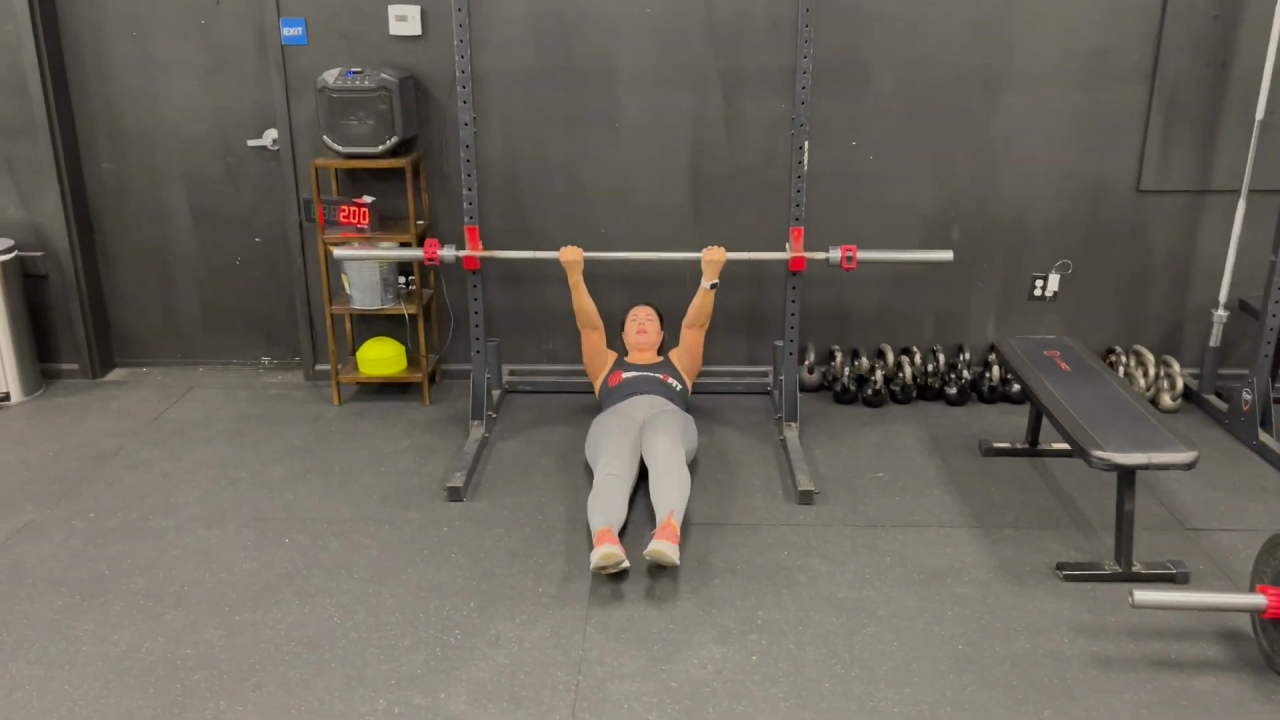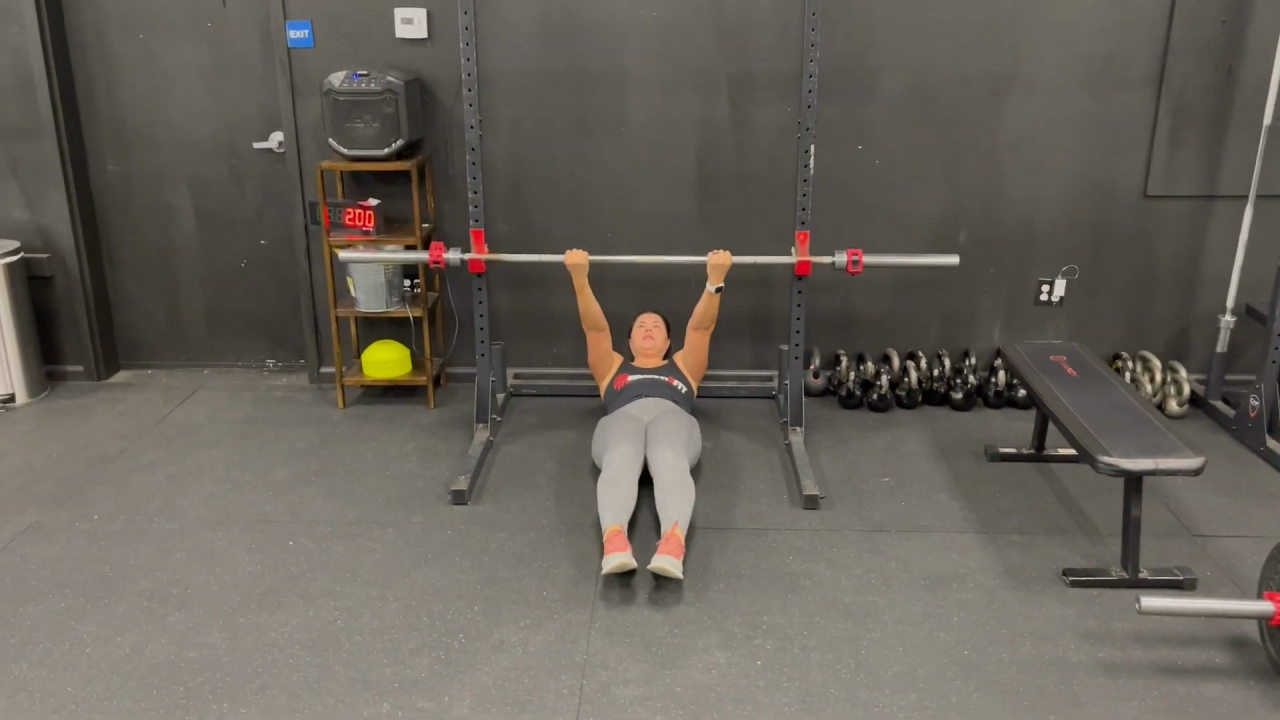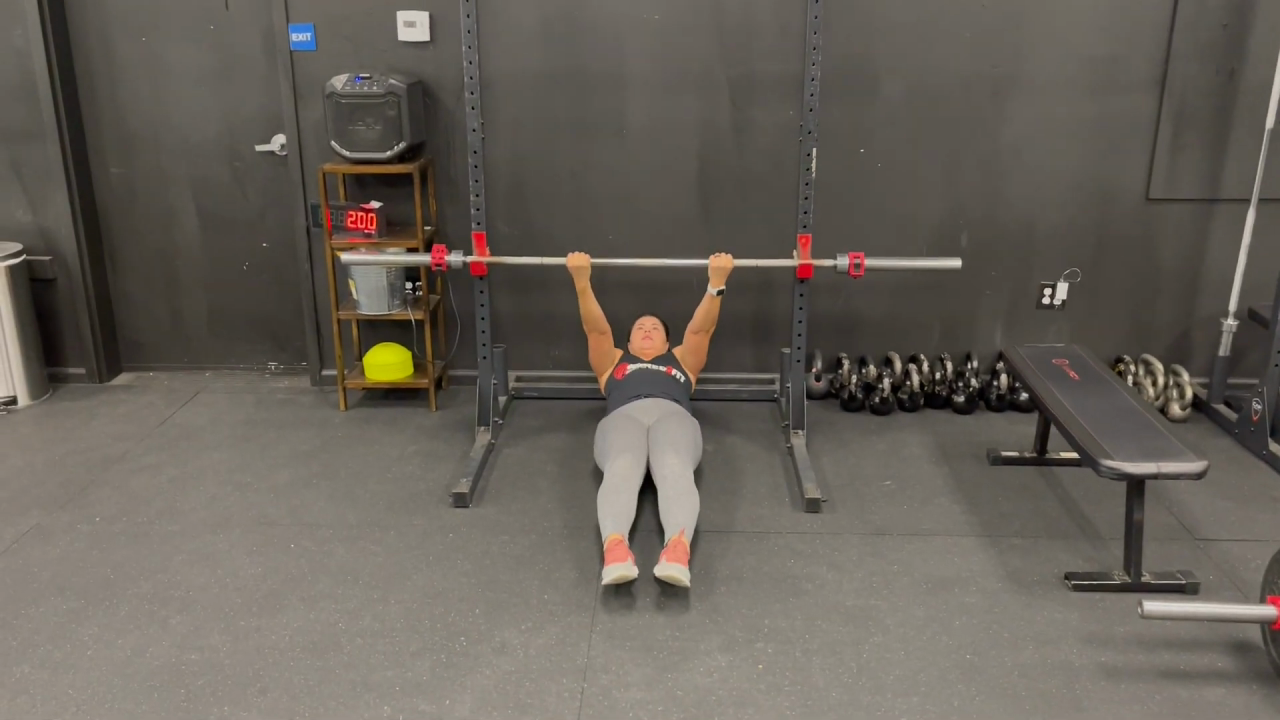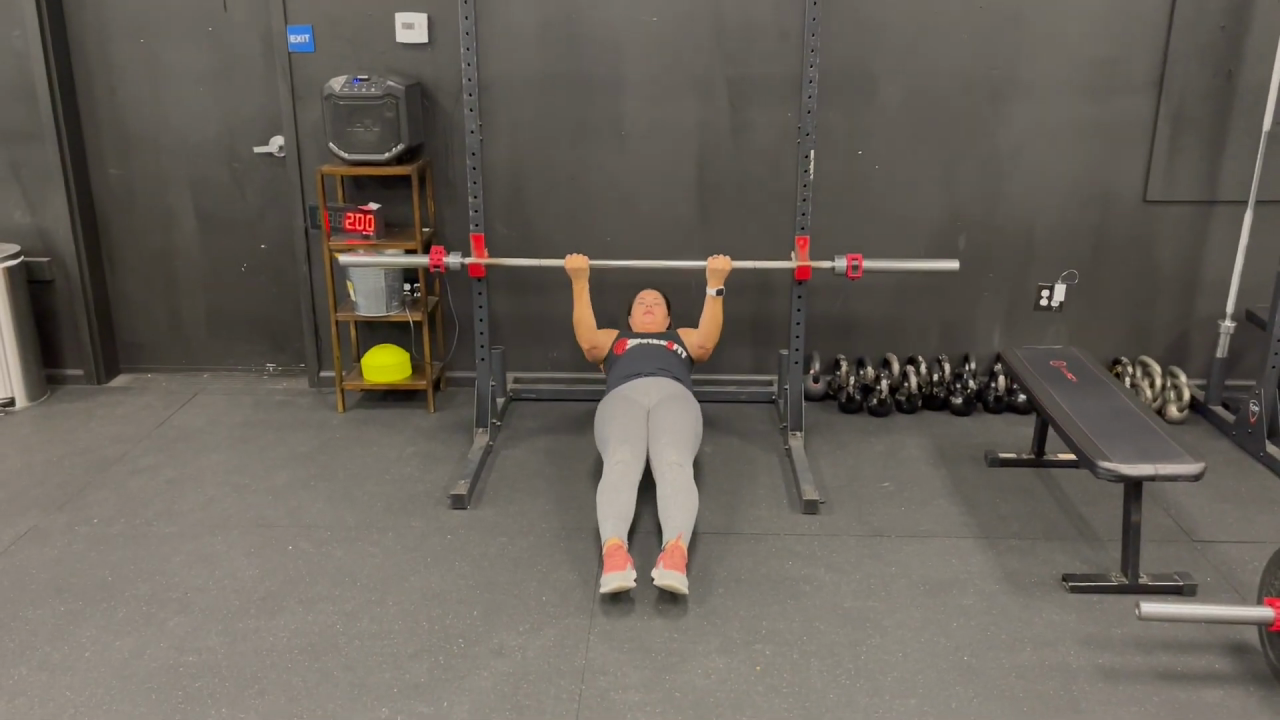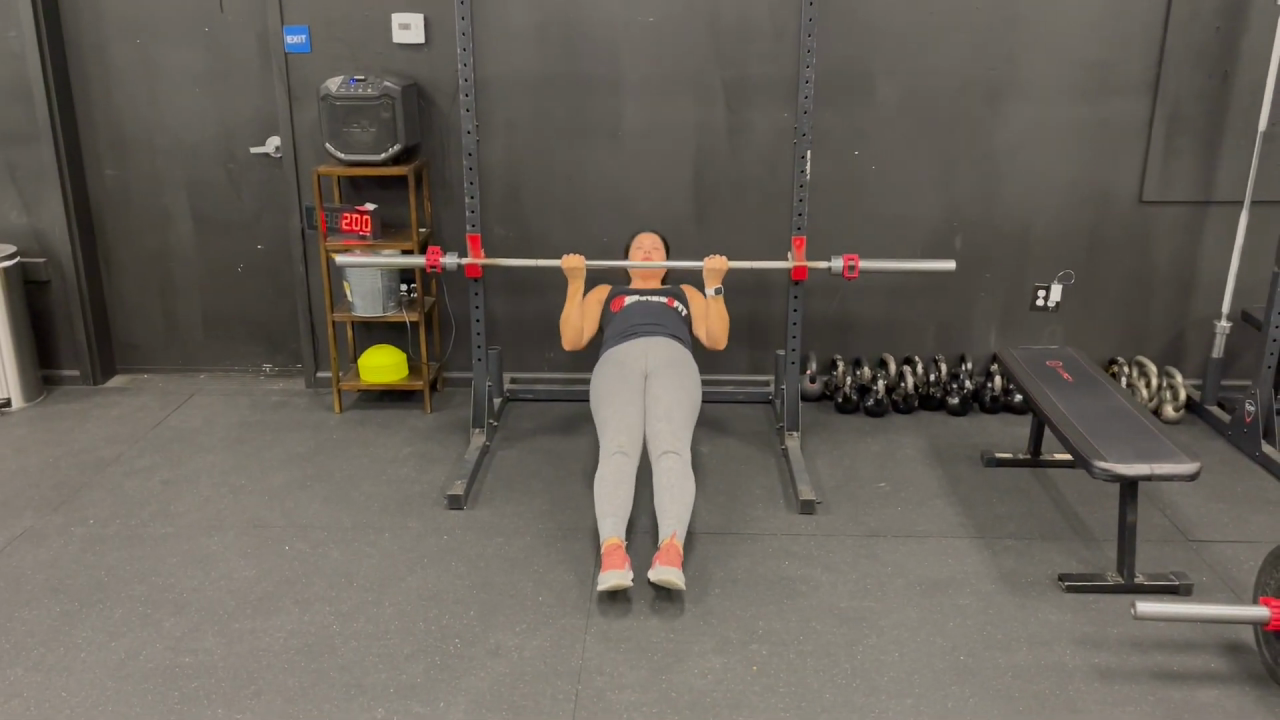
dt=0.4s
person 1, frame 1
left shoulder: (677, 363)
right shoulder: (607, 364)
left elbow: (696, 325)
right elbow: (589, 325)
left wrist: (710, 276)
right wrist: (574, 274)
left hip: (667, 415)
right hip: (616, 416)
left knee: (665, 451)
right knee: (612, 472)
left ankle: (668, 533)
right ankle: (604, 541)
person 1, frame 2
left shoulder: (683, 366)
right shoulder: (612, 367)
left elbow: (701, 327)
right elbow: (594, 327)
left wrist: (715, 280)
right wrist: (579, 278)
left hip: (672, 416)
right hip: (622, 418)
left knee: (670, 461)
right knee: (621, 459)
left ankle: (673, 543)
right ankle: (614, 540)
person 1, frame 3
left shoulder: (682, 360)
right shoulder: (613, 361)
left elbow: (700, 329)
right elbow: (596, 329)
left wrist: (717, 283)
right wrist: (581, 280)
left hip: (672, 415)
right hip: (623, 417)
left knee: (674, 468)
right knee: (621, 468)
left ankle: (678, 549)
right ankle: (614, 548)
person 1, frame 4
left shoulder: (682, 336)
right shoulder: (613, 337)
left elbow: (706, 341)
right elbow: (587, 341)
left wrist: (715, 285)
right wrist: (580, 282)
left hip: (674, 395)
right hip: (623, 396)
left knee: (674, 463)
right knee: (621, 462)
left ankle: (675, 552)
right ankle: (613, 552)
person 1, frame 5
left shoulder: (685, 293)
right shoulder: (605, 292)
left elbow: (717, 340)
right elbow: (571, 340)
left wrist: (714, 285)
right wrist: (574, 284)
left hip: (672, 358)
right hip: (619, 360)
left knee: (671, 448)
right knee: (617, 449)
left ankle: (671, 549)
right ankle: (612, 549)
